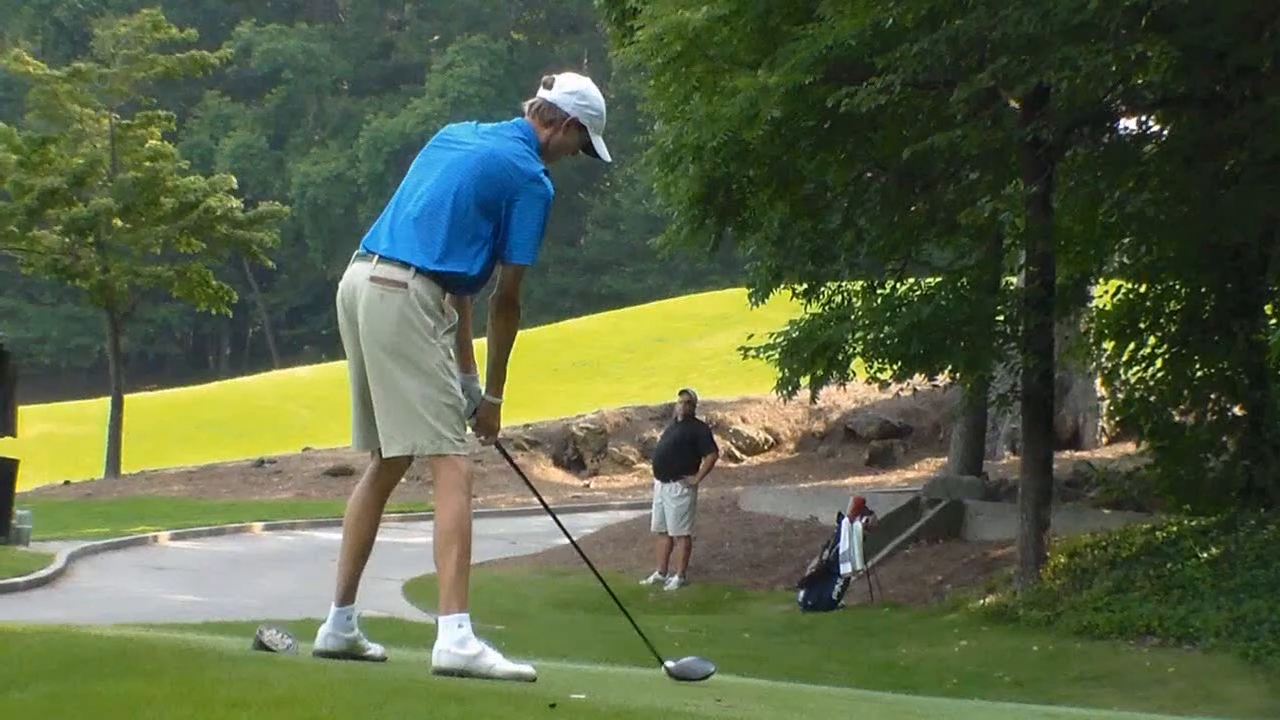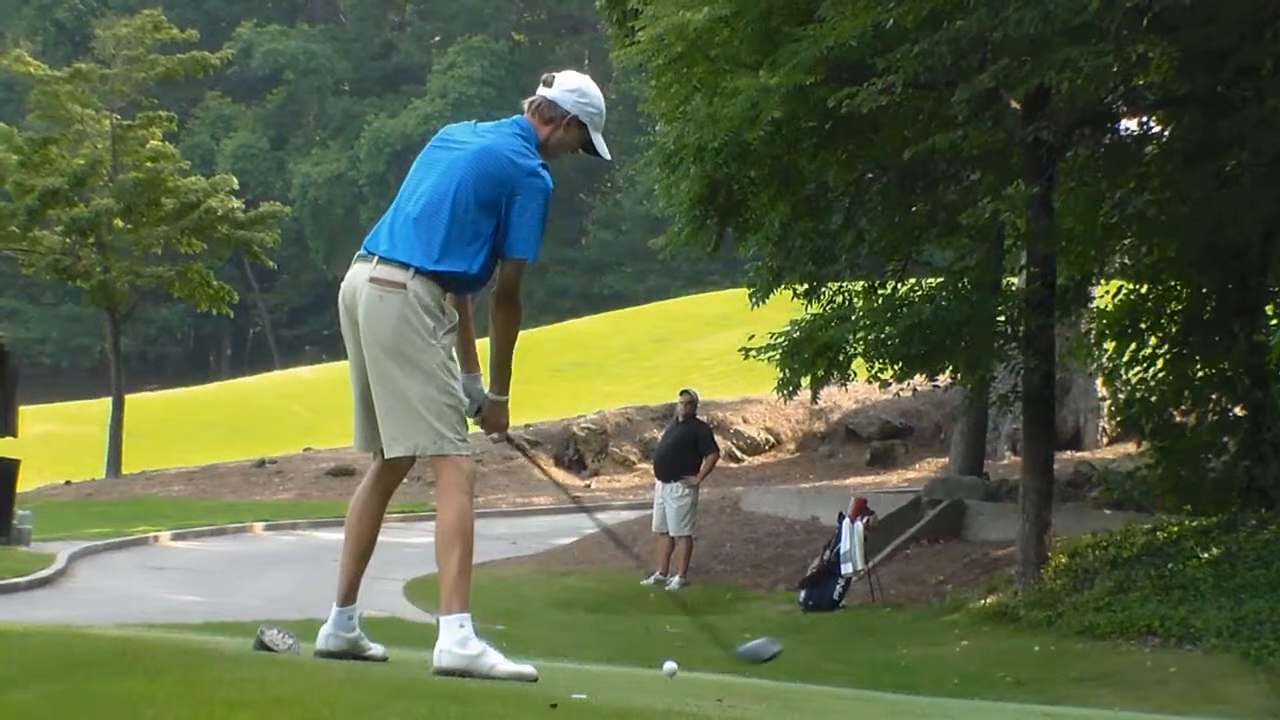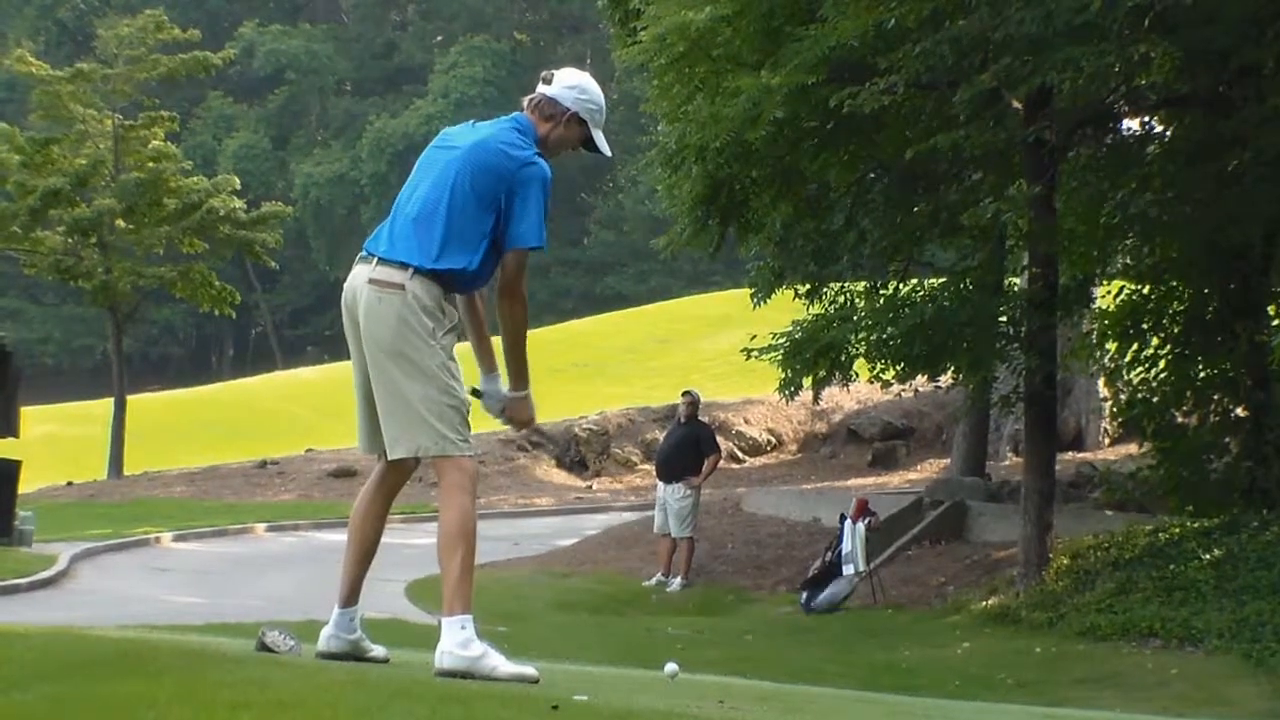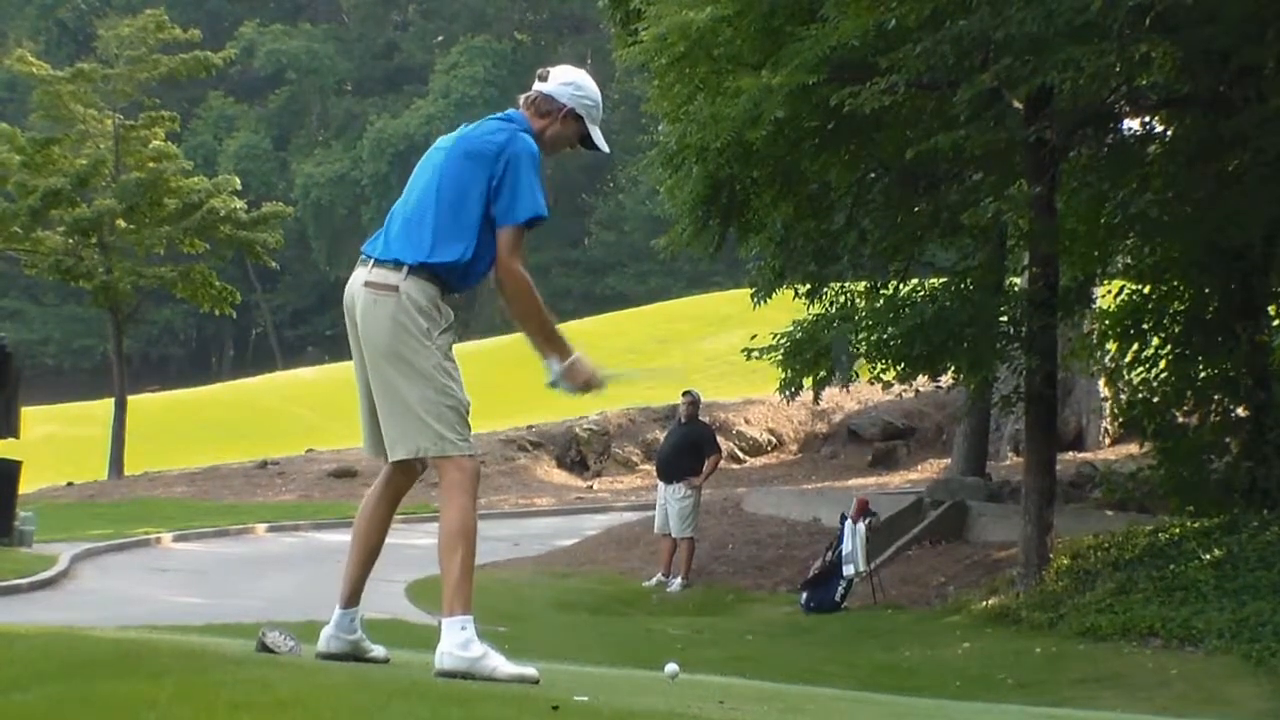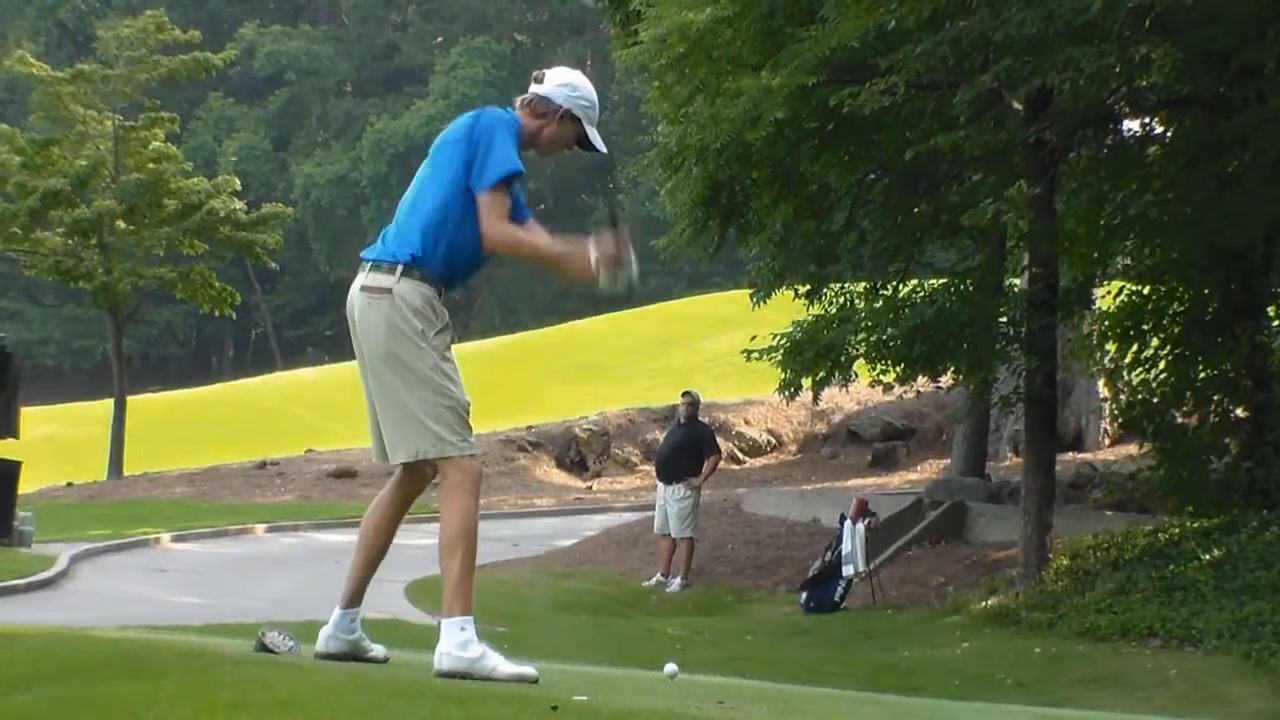
dt=1s
person 1, frame 1
left shoulder: (457, 134)
right shoulder: (531, 179)
right elbow: (505, 299)
left wrist: (465, 369)
right wrist: (491, 396)
left hip: (360, 283)
right hip: (404, 301)
left knee: (386, 462)
right knee: (451, 466)
left ankle: (339, 622)
right ankle: (456, 637)
person 1, frame 2
left shoulder: (457, 134)
right shoulder: (530, 174)
right elbow: (505, 295)
left wrist: (468, 370)
right wrist: (498, 394)
left hip: (363, 284)
right hip: (405, 300)
left knee: (389, 462)
right knee: (454, 467)
left ankle: (340, 623)
right ankle: (456, 637)
person 1, frame 3
left shoulder: (463, 134)
right shoulder: (528, 165)
right elbow: (509, 289)
left wrist: (488, 374)
right wrist: (518, 389)
left hip: (367, 285)
right hip: (407, 301)
left knee: (394, 464)
right knee: (457, 468)
left ankle: (342, 624)
right ankle: (458, 639)
person 1, frame 4
left shoulder: (474, 136)
right shoulder: (517, 147)
left elbow: (491, 267)
right elbow: (509, 270)
left wrist: (546, 354)
right wrist: (565, 358)
left hip: (372, 290)
right hip: (405, 300)
left knee: (402, 467)
right knee: (458, 468)
left ankle: (342, 625)
right ankle: (458, 640)
person 1, frame 5
left shoulder: (492, 149)
right shoulder: (492, 126)
left elbow: (539, 245)
right elbow: (495, 235)
left wrist: (595, 253)
right wrist: (589, 254)
left hip: (384, 297)
right hip: (402, 299)
left knee: (415, 471)
right knee: (459, 468)
left ankle: (343, 625)
right ankle: (458, 640)
person 2, frame 1
left shoulder: (698, 428)
right shoulder: (673, 425)
left elbow: (712, 454)
left wrist: (697, 478)
right wrist: (658, 479)
left hip: (679, 487)
right hip: (661, 484)
left knee: (680, 533)
right knee: (662, 531)
left ankle: (680, 576)
right ankle: (661, 573)
person 2, frame 2
left shoulder: (699, 428)
right shoulder: (674, 425)
left elbow: (713, 455)
left wrist: (698, 478)
right wrist: (659, 479)
left hip: (680, 487)
right hip: (662, 485)
left knee: (682, 533)
right knee: (663, 531)
left ankle: (681, 576)
right ankle: (662, 573)
person 2, frame 3
left shoulder: (701, 429)
right shoulder: (675, 425)
left elbow: (715, 455)
left wrist: (700, 479)
right wrist: (660, 480)
left hip: (682, 488)
right hip: (664, 486)
left knee: (683, 534)
right knee: (664, 532)
left ankle: (683, 577)
right ankle: (664, 574)
person 2, frame 4
left shoulder: (701, 430)
right shoulder: (676, 425)
left elbow: (715, 456)
left wrist: (700, 479)
right wrist: (661, 481)
left hip: (683, 489)
right hip: (664, 486)
left knee: (684, 534)
right knee: (665, 532)
left ankle: (683, 578)
right ankle: (664, 574)
person 2, frame 5
left shoulder: (701, 430)
right shoulder: (676, 426)
left elbow: (715, 456)
left wrist: (700, 479)
right wrist: (661, 480)
left hip: (682, 489)
right hip: (664, 486)
left knee: (683, 534)
right knee: (665, 532)
left ankle: (682, 578)
right ankle: (664, 574)
